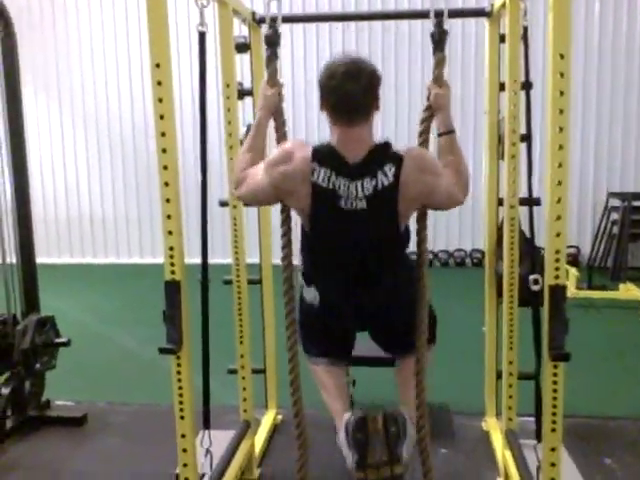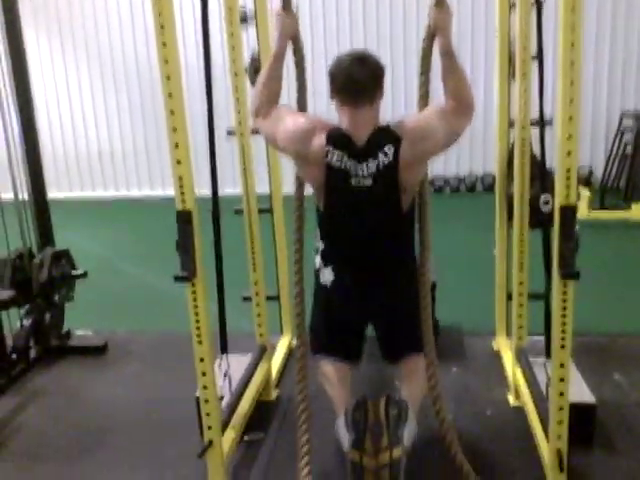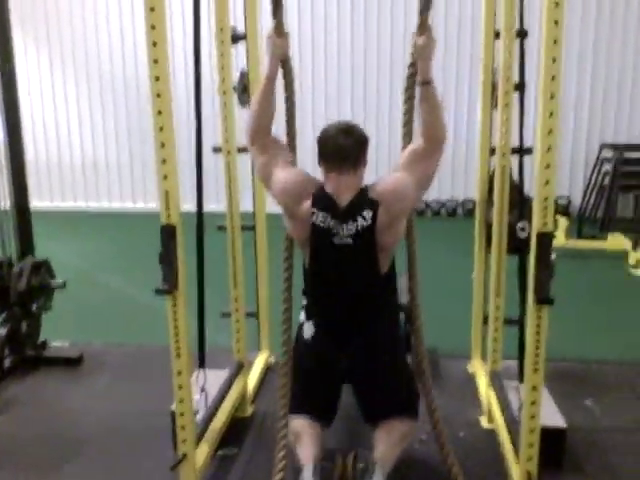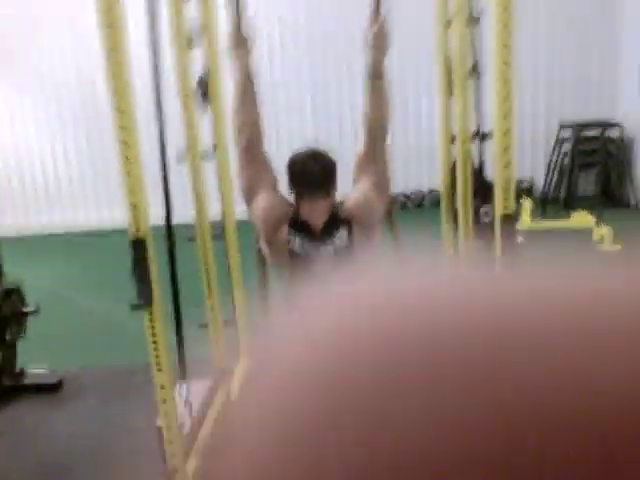
dt=0.3s
person 1, frame 1
left shoulder: (294, 165)
right shoulder: (412, 168)
left elbow: (241, 186)
right elbow: (458, 190)
left wrist: (264, 116)
right wrist: (445, 123)
left hip: (325, 295)
right hip: (391, 294)
left knee: (323, 350)
right knee: (413, 341)
left ankle: (345, 422)
right ankle: (405, 422)
person 1, frame 2
left shoulder: (311, 143)
right shoulder: (411, 143)
left elbow: (261, 111)
right elbow: (462, 109)
left wrist: (282, 43)
right wrist: (445, 43)
left hip: (337, 276)
right hip: (396, 277)
left knee: (331, 352)
right knee: (414, 350)
left ankle: (347, 416)
right ankle: (405, 412)
person 1, frame 3
left shoulder: (300, 203)
right shoulder: (388, 205)
left elbow: (260, 139)
right elbow: (432, 143)
left wrist: (273, 62)
right wrist: (424, 72)
left hip: (318, 336)
right hip: (377, 338)
left knee: (303, 415)
right knee: (399, 415)
person 1, frame 4
left shoulder: (275, 225)
right shoulder: (357, 220)
left elbow: (248, 143)
right elbow: (376, 140)
left wrist: (243, 67)
right wrist: (376, 65)
